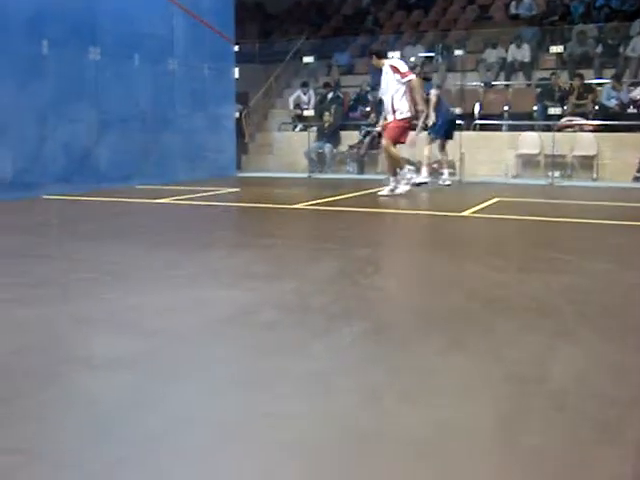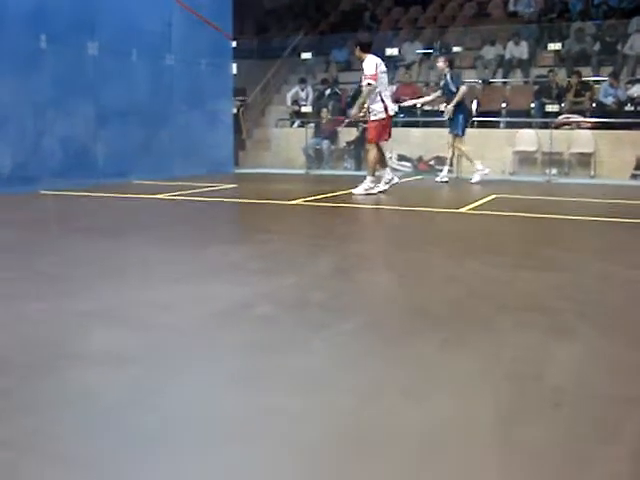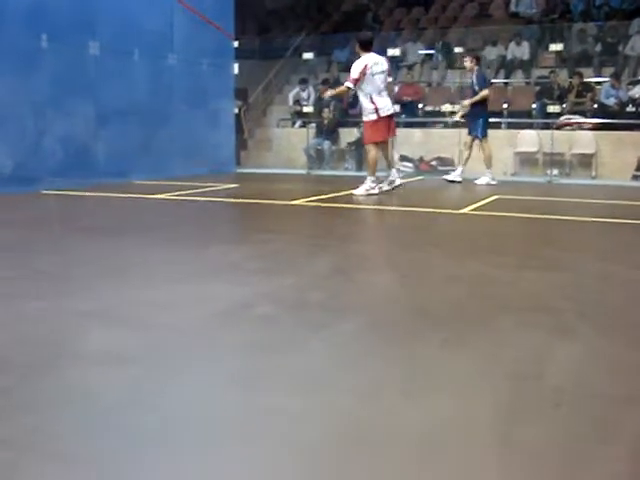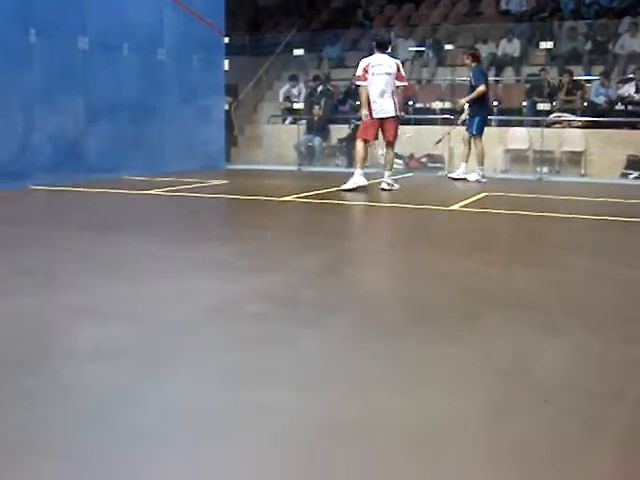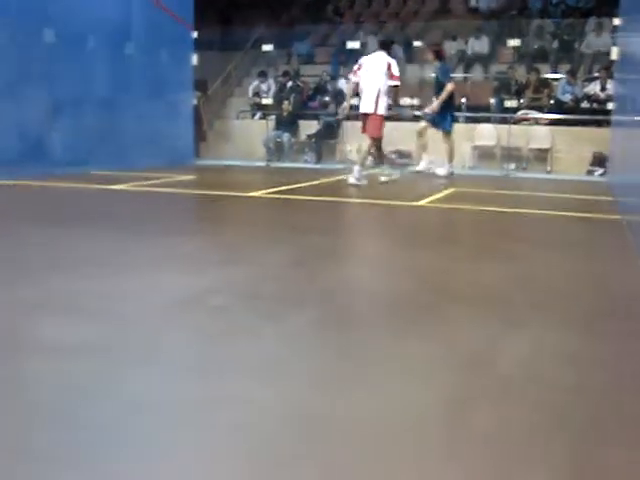
dt=0.4s
person 1, frame 1
left shoulder: (394, 64)
right shoulder: (385, 72)
left elbow: (413, 80)
left wrist: (419, 102)
right wrist: (383, 119)
left hip: (401, 115)
right hip: (392, 116)
left knee: (386, 144)
right knee: (387, 147)
left ankle: (404, 176)
right ankle: (394, 184)
person 1, frame 2
left shoulder: (369, 63)
right shoulder: (374, 61)
left elbow: (370, 87)
left wrist: (357, 106)
right wrist: (366, 108)
left hip: (379, 111)
right hip: (381, 110)
left knee: (371, 146)
right knee: (375, 145)
left ankle: (370, 183)
right ankle: (388, 176)
person 1, frame 3
left shoulder: (360, 64)
right shoulder: (382, 60)
left elbow: (348, 87)
right elbow: (387, 84)
left wrist: (331, 93)
left hip: (373, 111)
right hip: (386, 108)
left knee: (371, 146)
right knee: (384, 144)
left ankle: (371, 183)
right ankle: (393, 176)
person 1, frame 4
left shoulder: (365, 62)
right shoulder: (396, 63)
left elbow: (363, 87)
right elbow: (400, 89)
left wrist: (363, 109)
right wrist: (400, 109)
left hip: (371, 110)
right hip: (390, 110)
left knee: (361, 141)
right knee: (390, 145)
left ankle: (359, 176)
right ankle: (387, 179)
person 1, frame 5
left shoulder: (364, 60)
right shoulder: (390, 62)
left elbow: (353, 82)
right elbow: (393, 87)
left wrist: (347, 101)
right wrist: (394, 104)
left hip: (365, 105)
right hip: (377, 107)
left knee: (375, 140)
right knee: (371, 140)
left ankle: (384, 171)
right ankle: (356, 173)
person 2, frame 1
left shoulder: (427, 86)
right shoulder: (431, 86)
left elbow: (434, 93)
left wrist: (431, 112)
left hip: (442, 117)
right hip: (449, 118)
left knee: (428, 145)
right knee: (441, 148)
left ankle: (424, 174)
right ankle: (445, 176)
person 2, frame 2
left shoulder: (453, 74)
right shoulder: (445, 80)
left elbow: (463, 89)
right elbow: (434, 96)
left wrist: (452, 105)
right wrist: (414, 102)
left hip: (460, 112)
right hip: (455, 114)
left knee: (457, 143)
right knee: (452, 143)
left ankle: (479, 168)
right ankle: (445, 173)
person 2, frame 3
left shoulder: (479, 74)
right shoulder: (474, 76)
left elbow: (486, 92)
left wrist: (469, 101)
right wrist: (462, 112)
left hip: (480, 115)
right hip: (474, 115)
left knee: (483, 143)
right knee: (468, 143)
left ankle: (489, 176)
right ankle: (458, 173)
person 2, frame 4
left shoulder: (476, 70)
right shoulder: (477, 70)
left elbow: (482, 88)
left wrist: (466, 99)
right wrist: (467, 108)
left hip: (479, 111)
right hip: (476, 111)
left knee: (476, 139)
right knee: (467, 139)
left ankle: (480, 173)
right ankle: (462, 170)
person 2, frame 5
left shoulder: (442, 68)
right shoulder: (439, 68)
left elbow: (450, 86)
left wrist: (438, 102)
right wrist: (433, 105)
left hip: (445, 108)
right hip: (438, 108)
left knee: (446, 136)
right knee: (421, 129)
left ankle: (449, 167)
right ankle: (425, 161)
